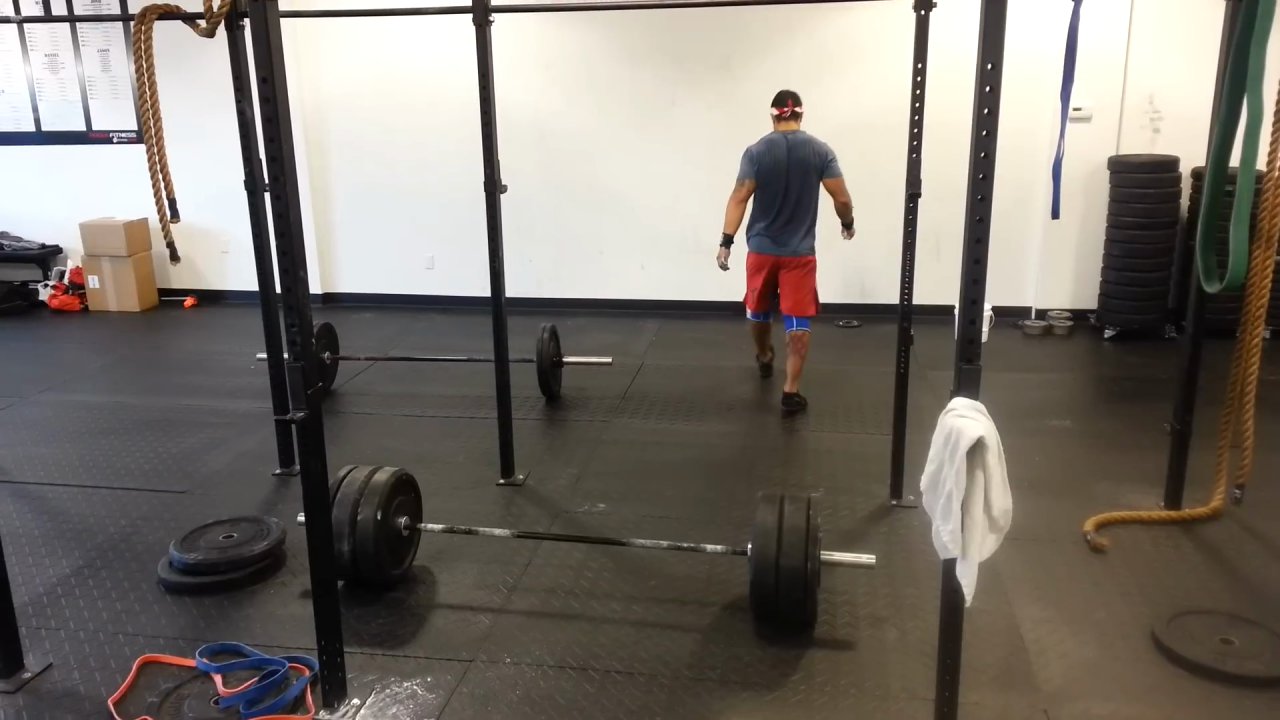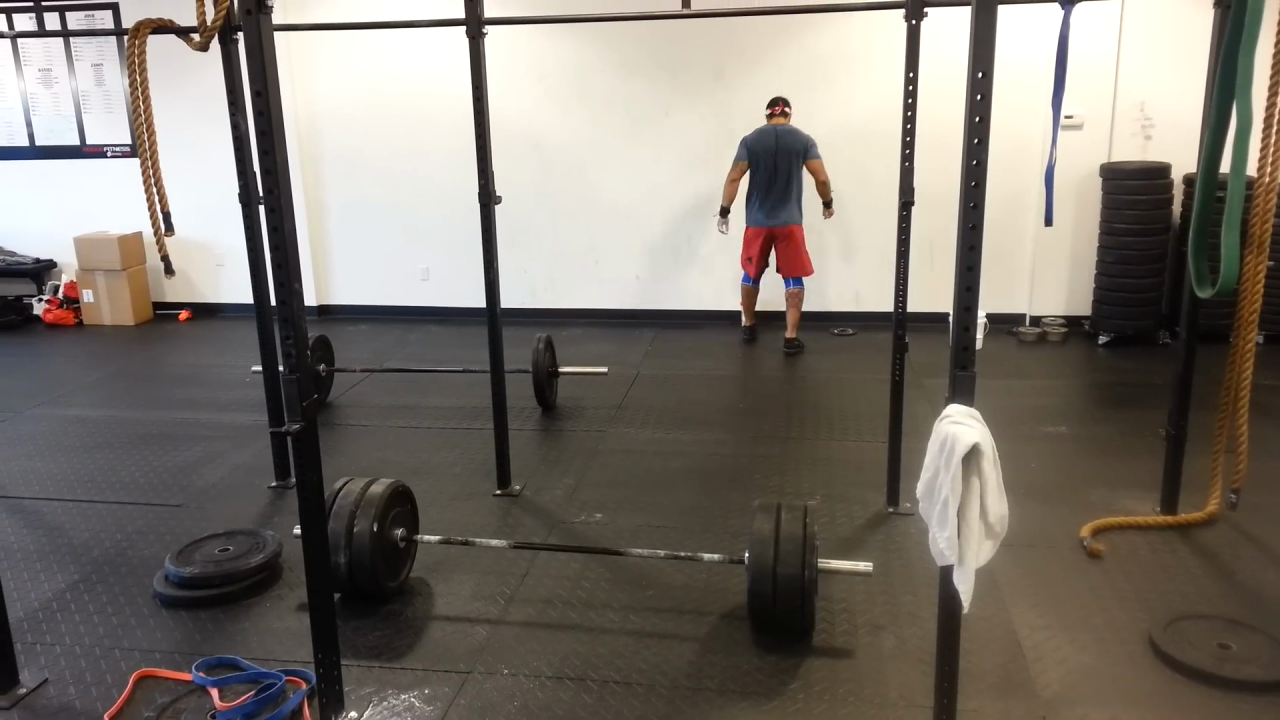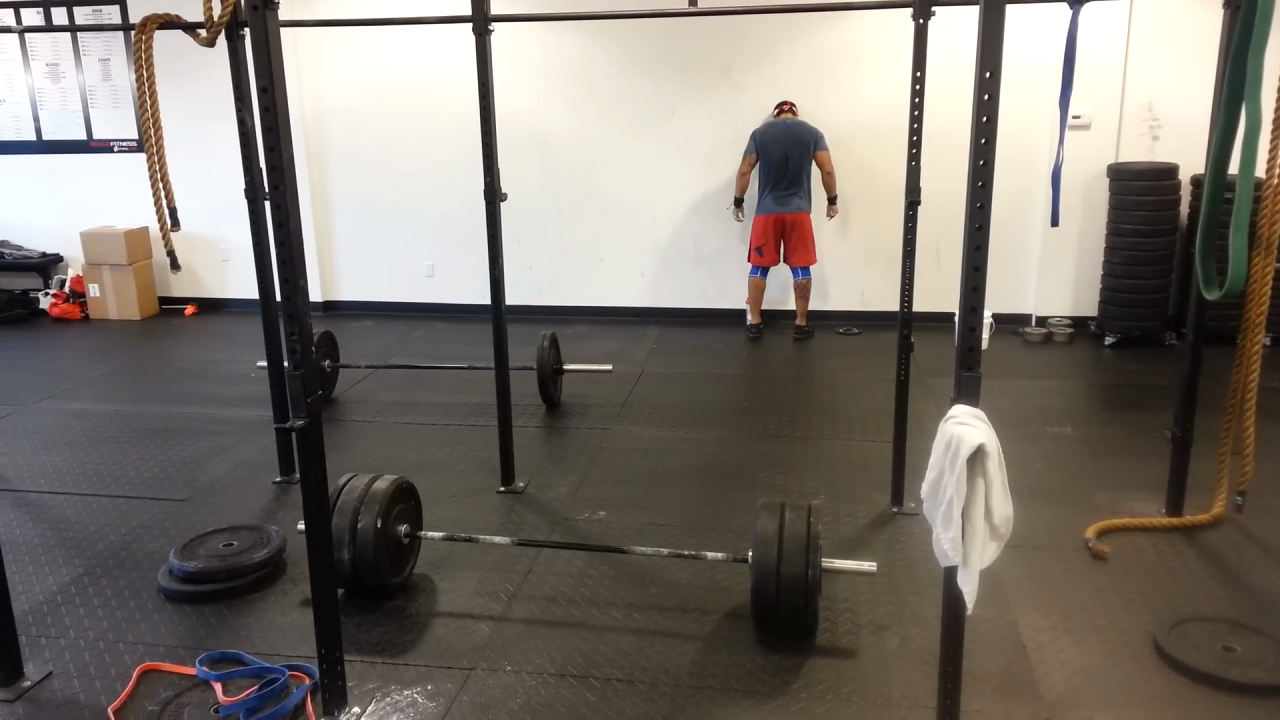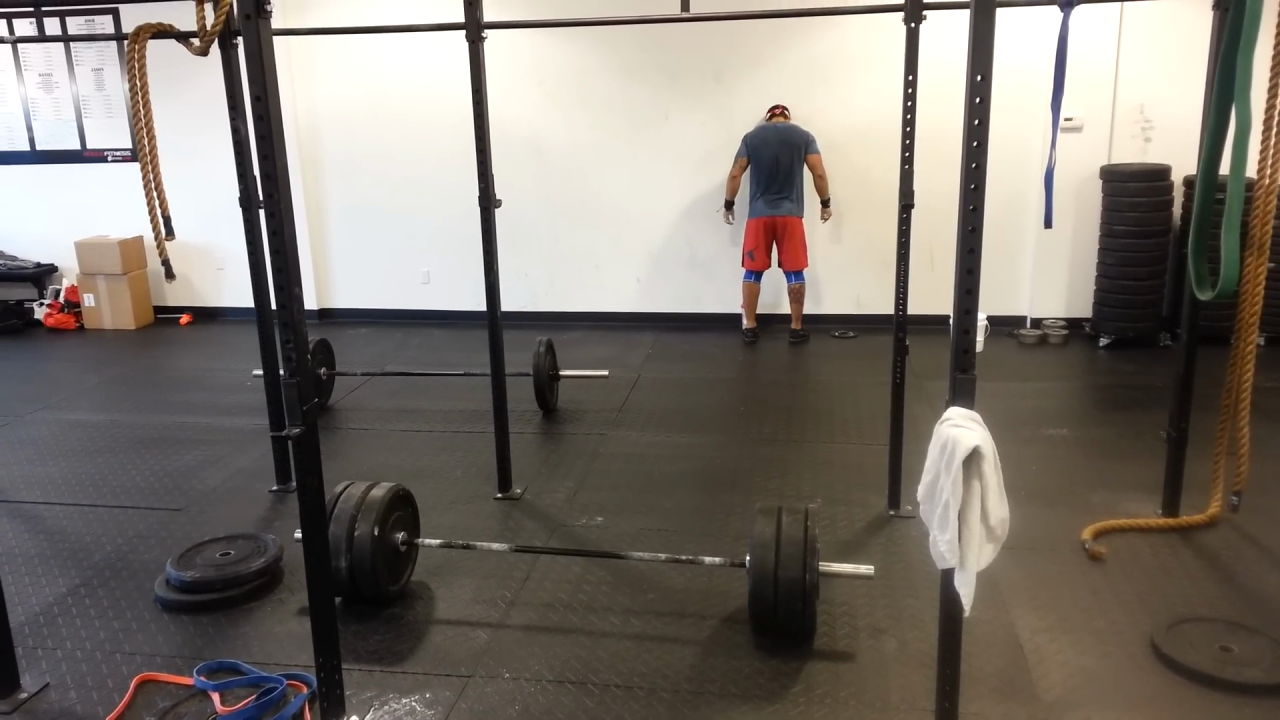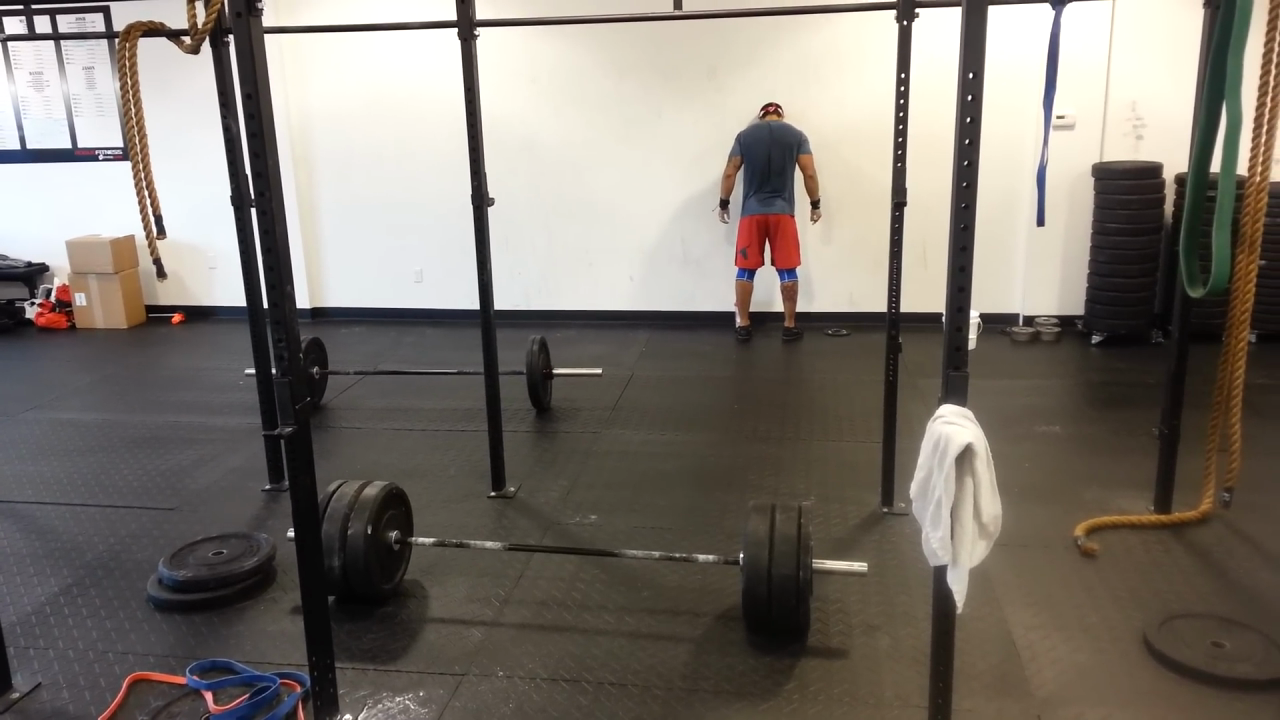
dt=1s
person 1, frame 1
left shoulder: (757, 151)
right shoulder: (820, 151)
left elbow: (739, 198)
right elbow: (842, 198)
left wrist: (726, 242)
right wrist: (848, 223)
left hip: (761, 247)
right hip: (800, 251)
left knee: (759, 309)
right knee: (798, 318)
left ankle: (764, 358)
right ankle: (790, 392)
person 1, frame 2
left shoulder: (751, 140)
right shoulder: (803, 140)
left elbow: (734, 178)
right elbow: (822, 178)
left wrist: (723, 212)
right wrist: (828, 203)
left hip: (757, 221)
right hip: (790, 222)
left knee: (751, 273)
right knee: (794, 278)
left ankle: (749, 325)
right ankle: (791, 337)
person 1, frame 3
left shoulder: (760, 133)
right shoulder: (812, 133)
left elbow: (744, 171)
right elbow: (827, 170)
left wrist: (738, 202)
right wrist: (832, 201)
left hip: (766, 211)
right hip: (799, 211)
left knee: (759, 266)
right knee: (801, 267)
left ankle: (754, 324)
right ankle: (801, 325)
person 1, frame 4
left shoulder: (751, 137)
right shoulder: (803, 136)
left elbow: (735, 174)
right elbow: (819, 173)
left wrist: (728, 205)
right wrist: (825, 203)
left hip: (759, 214)
right hip: (790, 214)
left knee: (753, 271)
right knee: (795, 272)
left ankle: (750, 328)
right ankle: (797, 328)
person 1, frame 5
left shoulder: (745, 135)
right shoulder: (796, 136)
left elbow: (730, 173)
right elbow: (809, 173)
left wrist: (723, 204)
right wrist: (815, 205)
left hip: (752, 212)
right hip: (783, 212)
left knee: (746, 269)
right knee: (788, 270)
left ankle: (743, 325)
right ankle: (790, 326)
